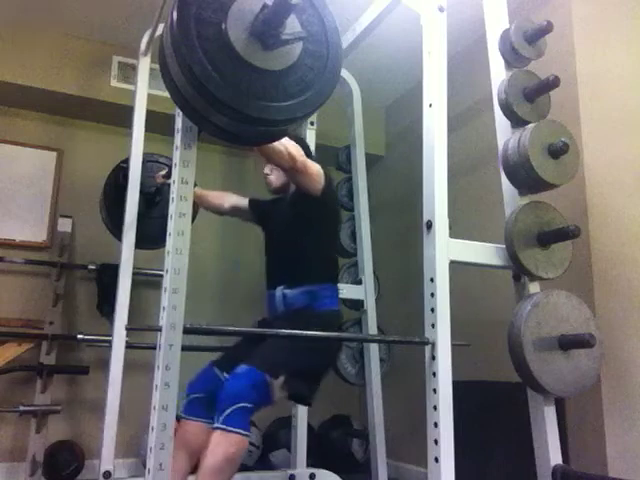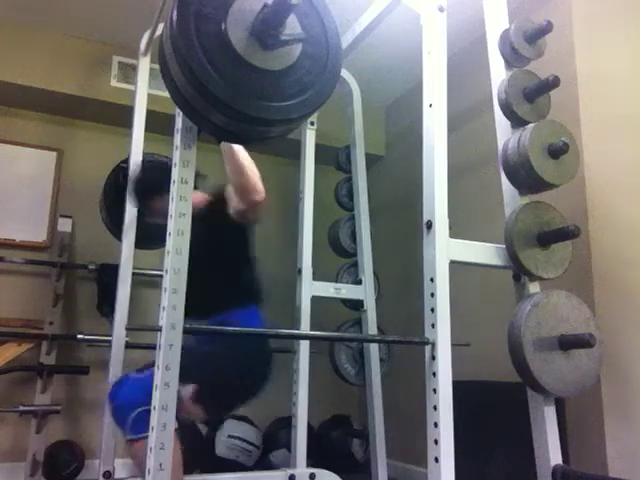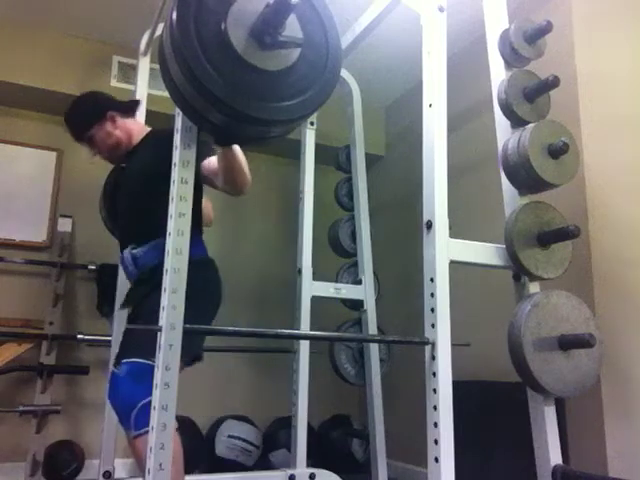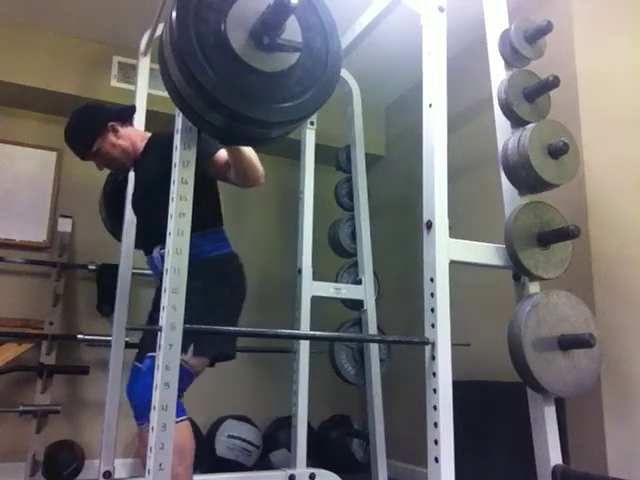
dt=0.4s
person 1, frame 1
left shoulder: (316, 193)
right shoulder: (276, 209)
left elbow: (293, 159)
right elbow: (227, 204)
left hip: (311, 322)
right hip: (279, 322)
left knee: (238, 395)
right knee: (202, 392)
person 1, frame 2
left shoulder: (222, 214)
right shoulder: (194, 222)
left elbow: (253, 196)
left wrist: (228, 138)
left hip: (240, 346)
right hip: (209, 344)
left knee: (137, 397)
right knee: (127, 393)
person 1, frame 3
left shoulder: (171, 144)
right shoulder: (133, 164)
left elbow: (236, 184)
left hip: (184, 283)
right hip: (152, 287)
left knee: (135, 393)
right knee: (127, 392)
person 1, frame 4
left shoulder: (178, 144)
right shoulder: (143, 169)
left elbow: (251, 175)
left hip: (208, 279)
left knee: (155, 391)
right knee: (143, 390)
